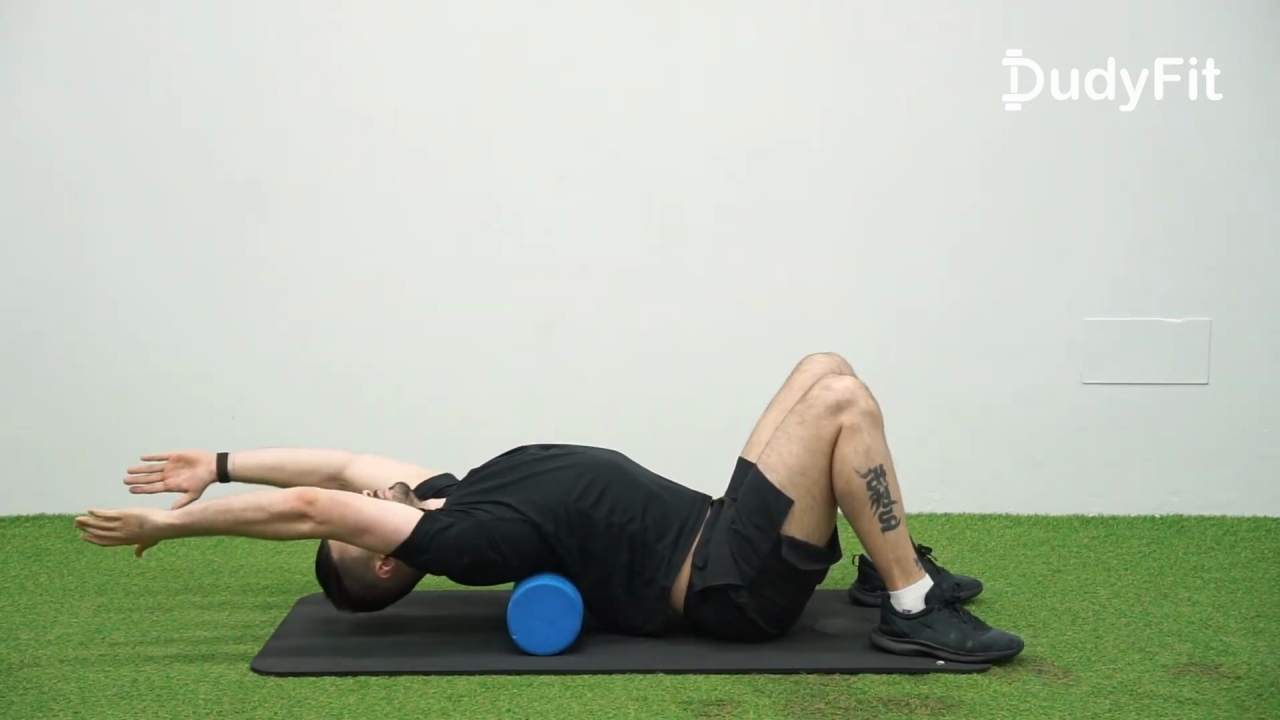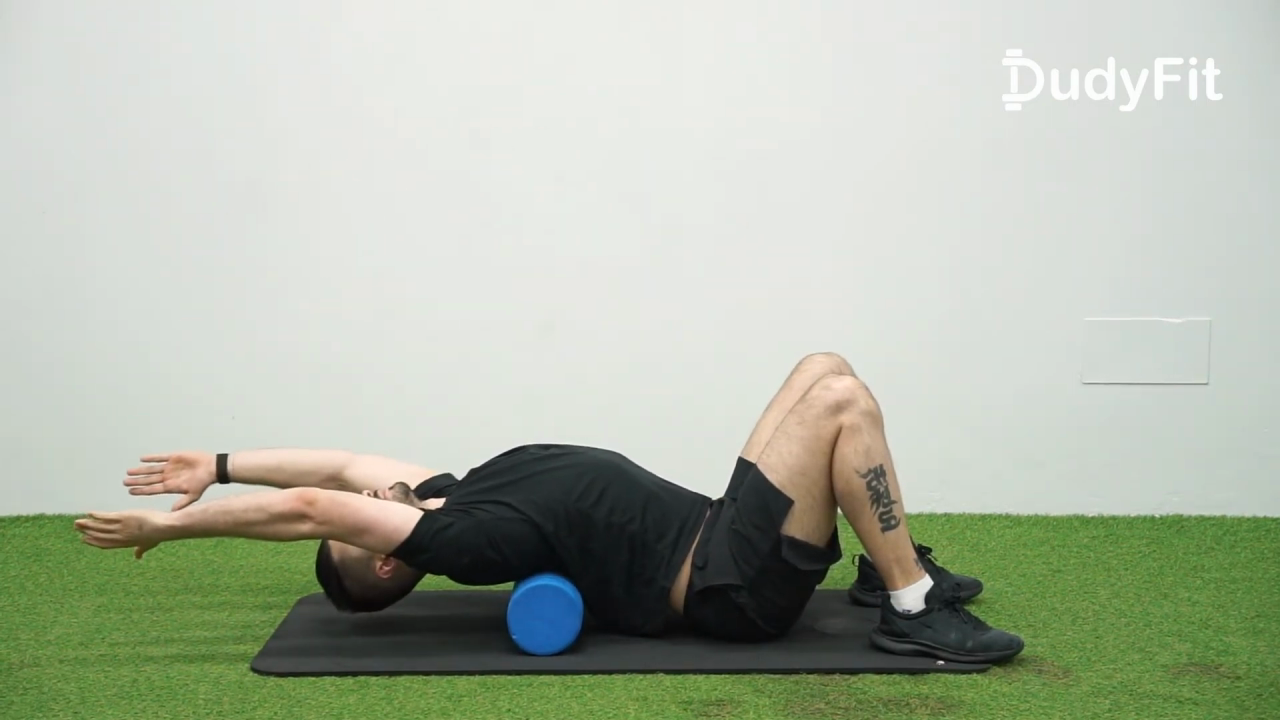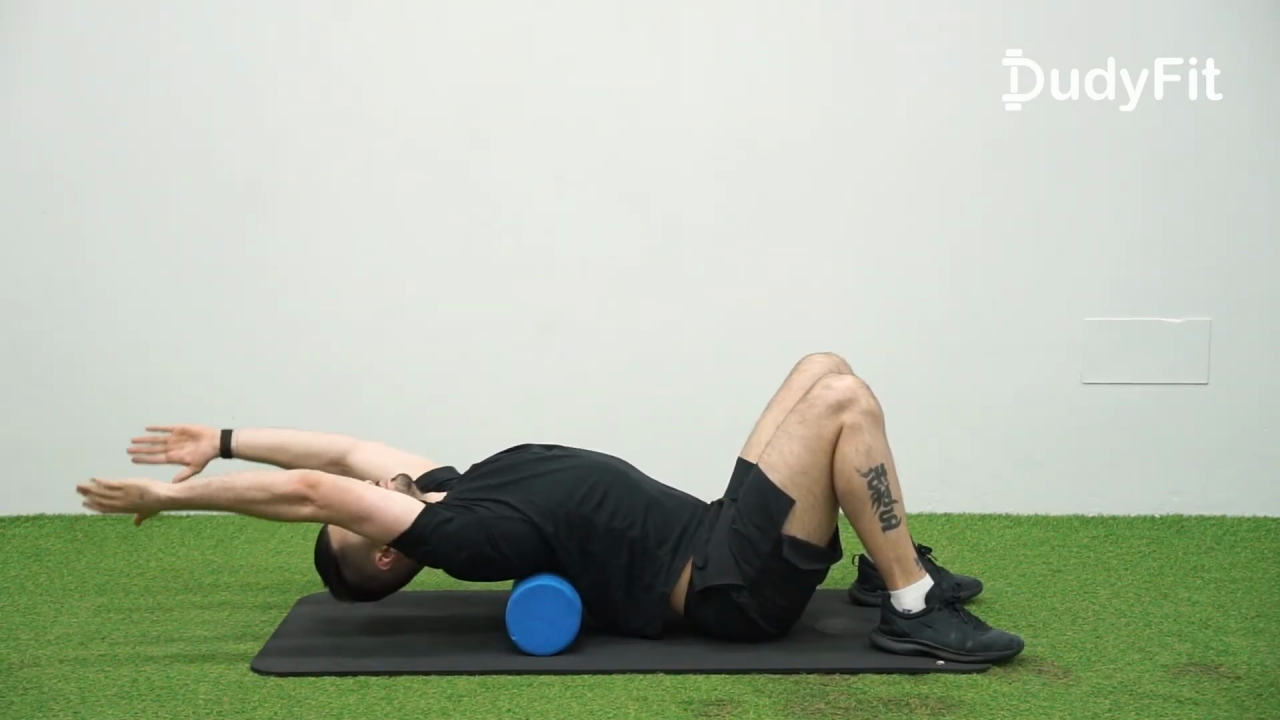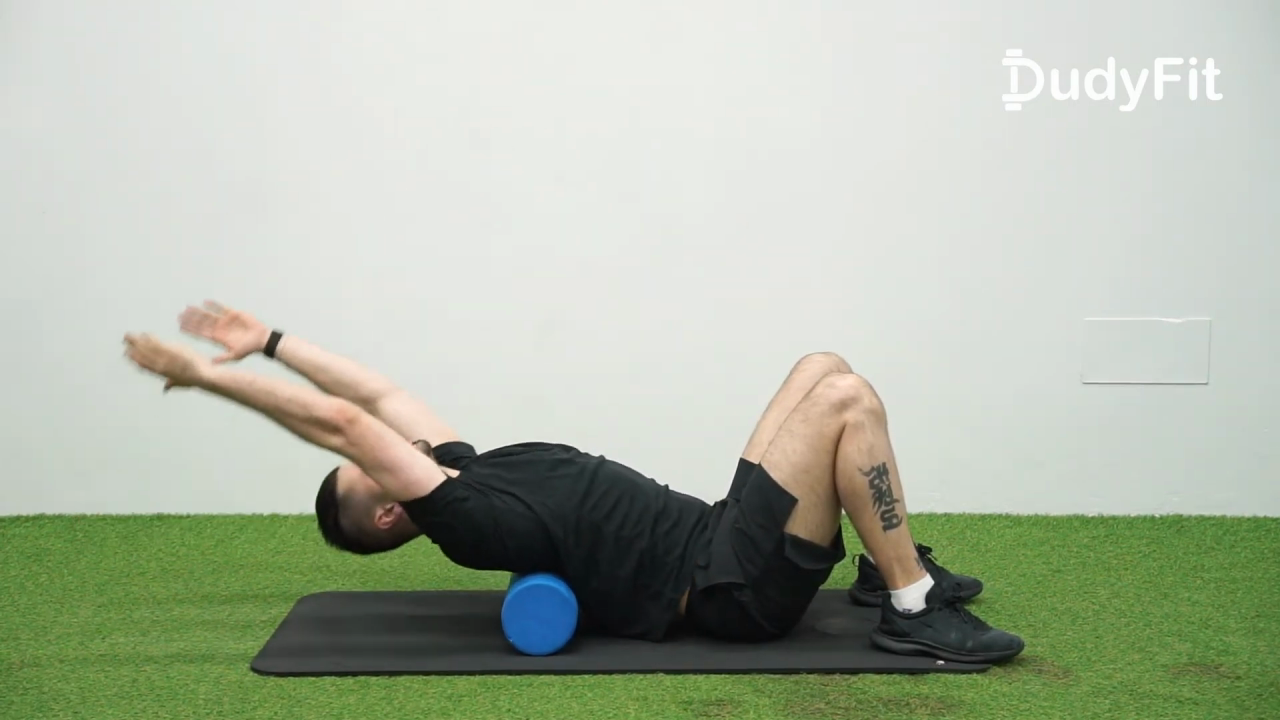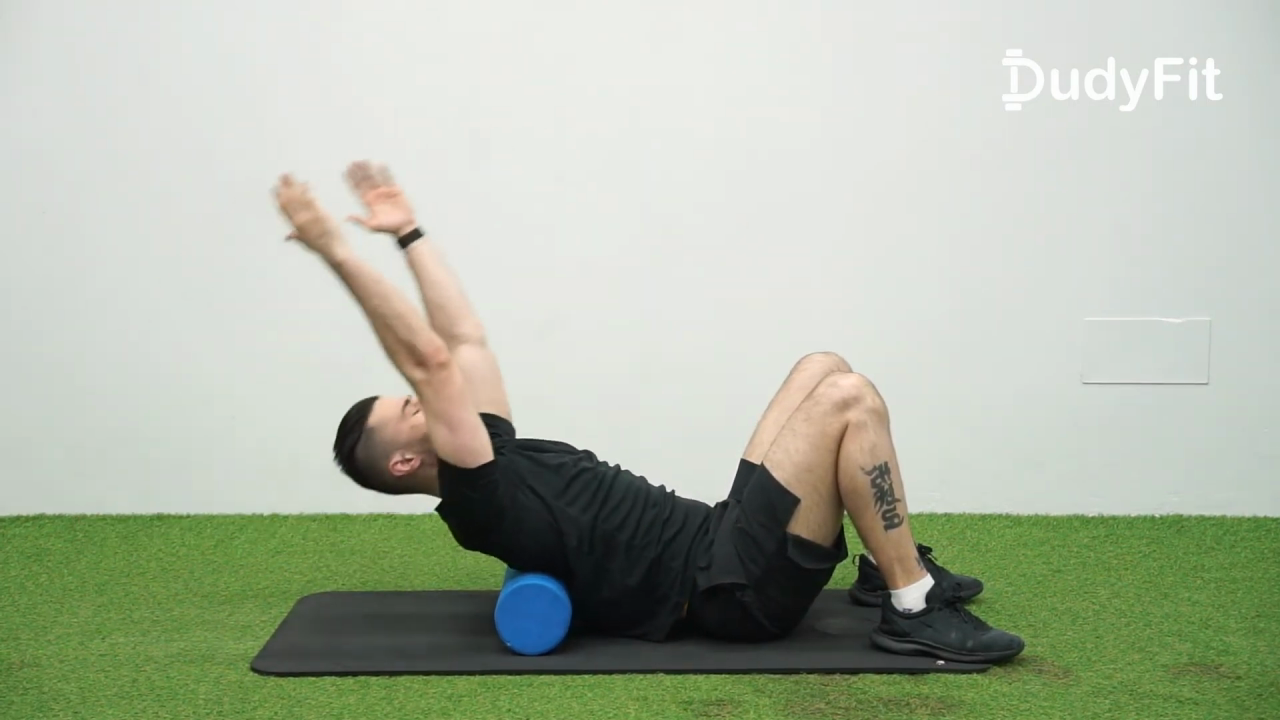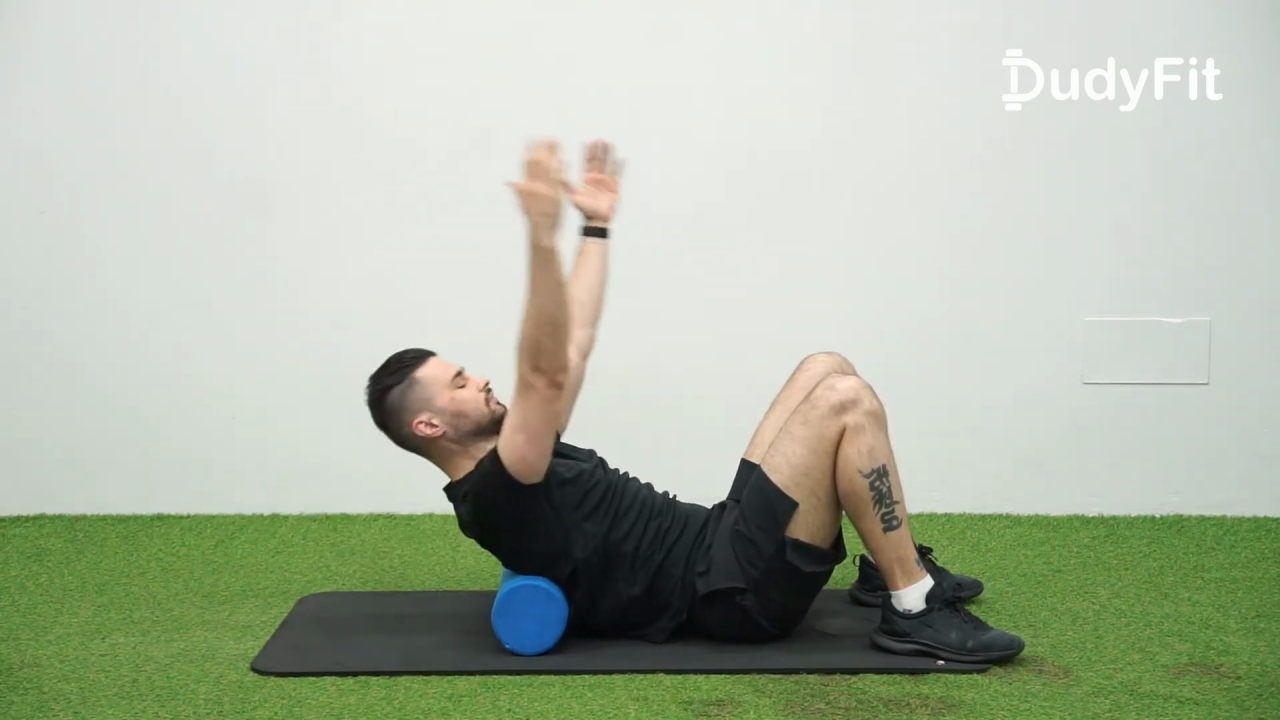
dt=0.3s
person 1, frame 1
left shoulder: (453, 499)
right shoulder: (459, 542)
left elbow: (342, 465)
right elbow: (315, 504)
left wrist: (217, 465)
right wrist: (170, 521)
left hip: (722, 540)
right hip: (734, 582)
left knee: (826, 370)
right knee: (842, 402)
left ankle: (891, 569)
right ankle: (912, 610)
person 1, frame 2
left shoulder: (453, 499)
right shoulder: (458, 541)
left elbow: (342, 465)
right elbow: (316, 505)
left wrist: (218, 465)
right wrist: (171, 523)
left hip: (720, 537)
right hip: (734, 582)
left knee: (827, 370)
right knee: (841, 402)
left ankle: (893, 569)
right ankle: (912, 609)
person 1, frame 3
left shoulder: (456, 489)
right shoulder: (461, 535)
left elbow: (347, 452)
right elbow: (313, 486)
left wrist: (218, 442)
right wrist: (170, 489)
left hip: (720, 539)
right hip: (733, 583)
left knee: (825, 370)
right knee: (843, 401)
left ankle: (894, 571)
right ankle: (915, 611)
person 1, frame 4
left shoulder: (468, 474)
right shoulder: (469, 518)
left elbow: (379, 395)
right elbow: (349, 423)
left wrist: (265, 343)
right wrist: (212, 378)
left hip: (719, 541)
right hip: (737, 583)
left knee: (826, 369)
right knee: (848, 400)
left ankle: (892, 568)
right ankle: (914, 610)
person 1, frame 5
left shoulder: (486, 461)
right shoulder: (482, 499)
left elbow: (463, 343)
right elbow: (429, 360)
left wrist: (405, 233)
right wrist: (334, 252)
left hip: (713, 553)
right hip: (732, 590)
left knee: (824, 371)
right knee: (849, 398)
left ankle: (891, 571)
right ankle: (915, 610)
person 1, frame 6
left shoulder: (518, 464)
right shoulder: (494, 500)
left elbow: (568, 348)
right elbow: (543, 376)
left wrist: (595, 226)
right wrist: (541, 239)
left hip: (720, 550)
right hip: (736, 590)
left knee: (826, 371)
right knee: (847, 403)
left ankle: (892, 567)
right ankle: (914, 610)
